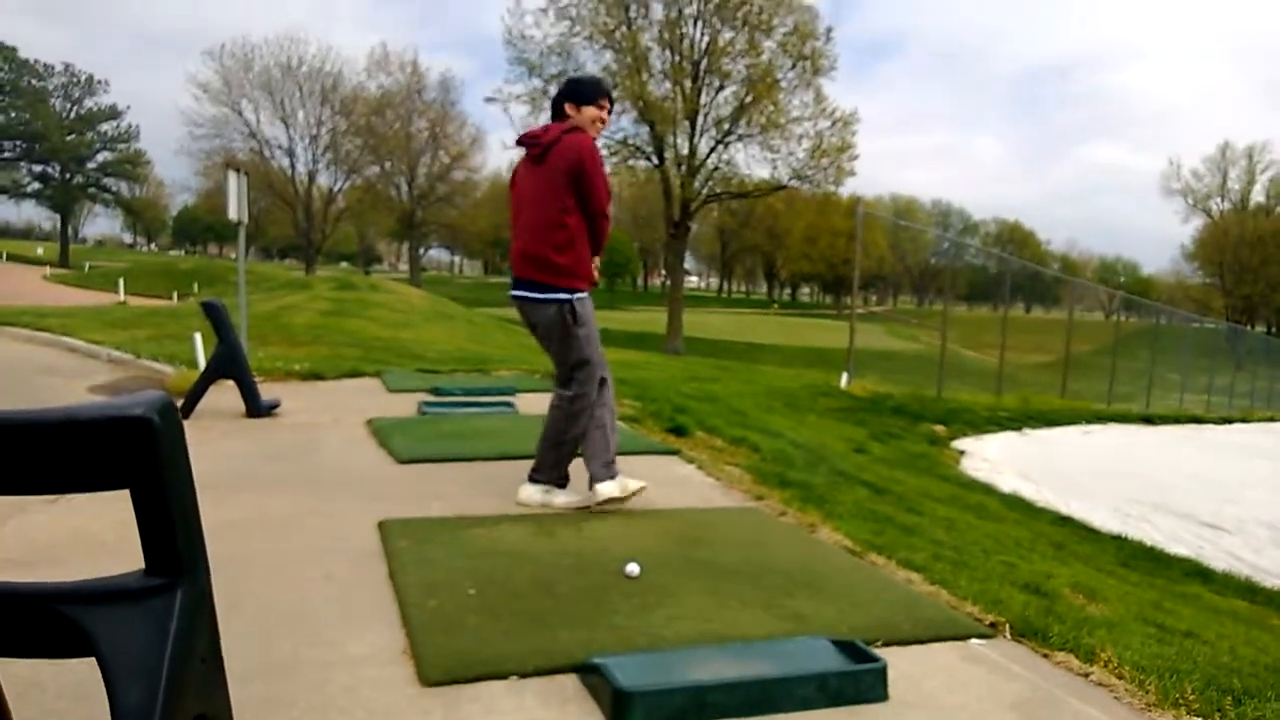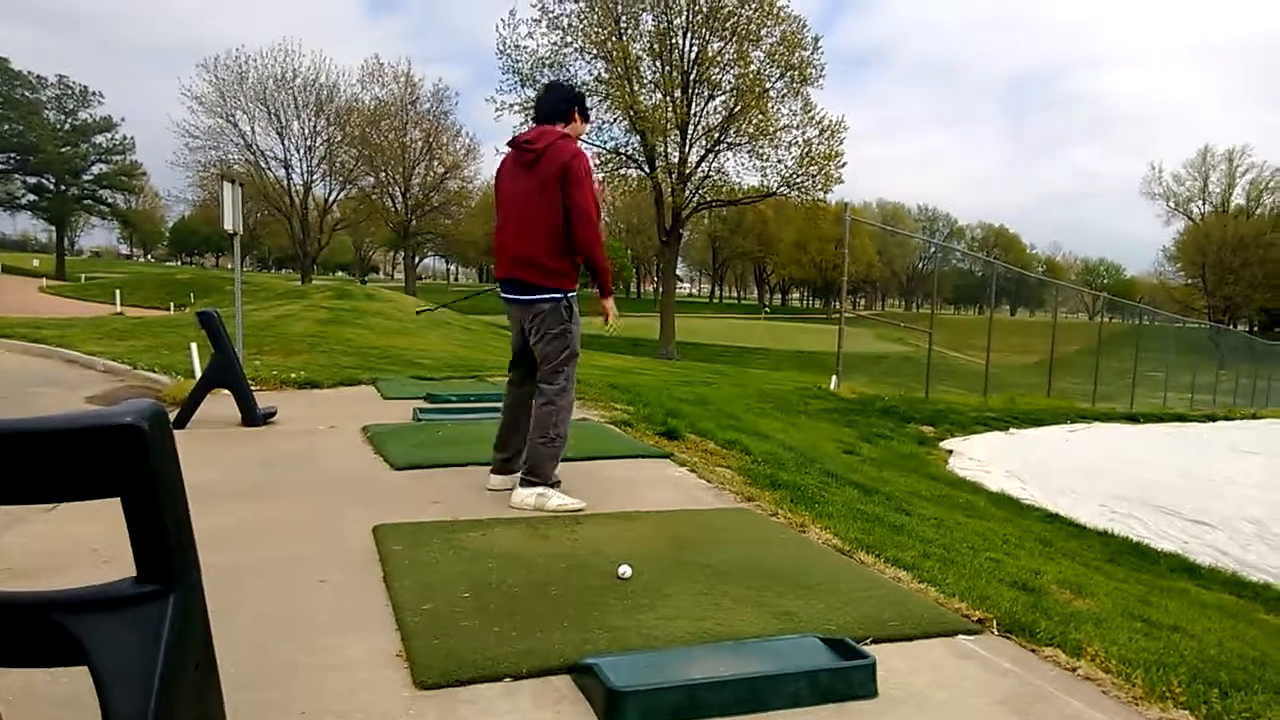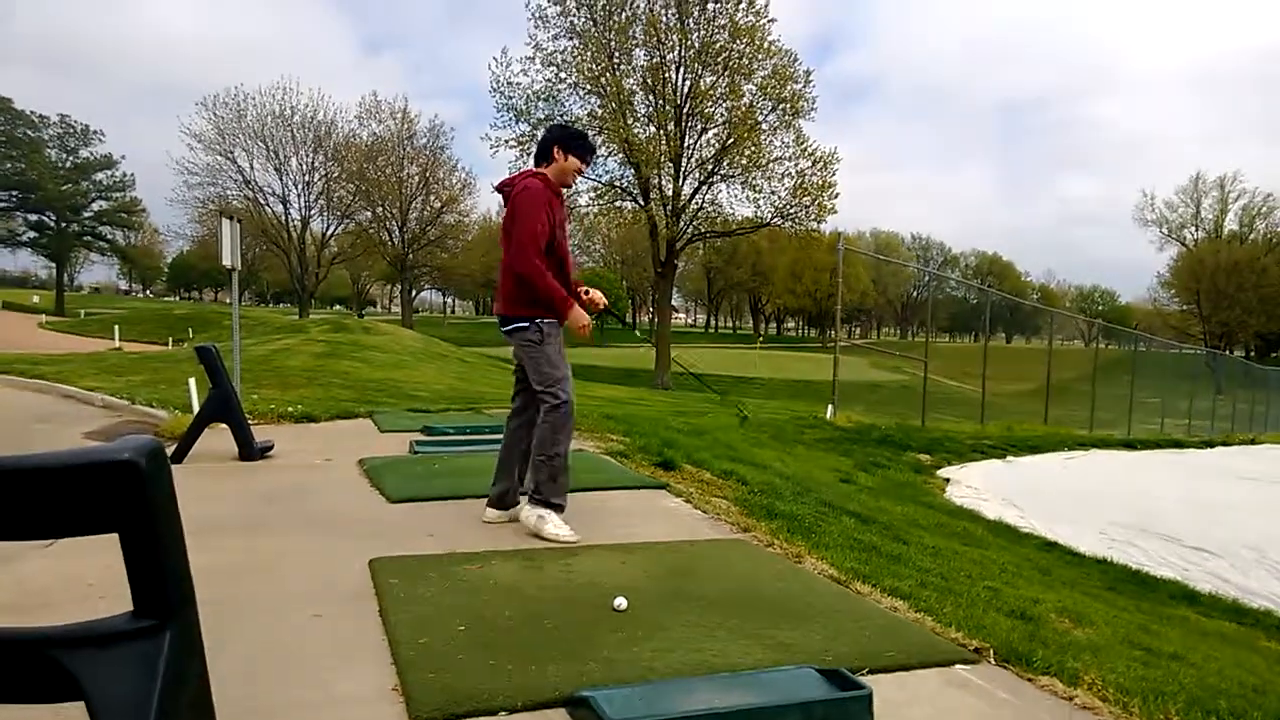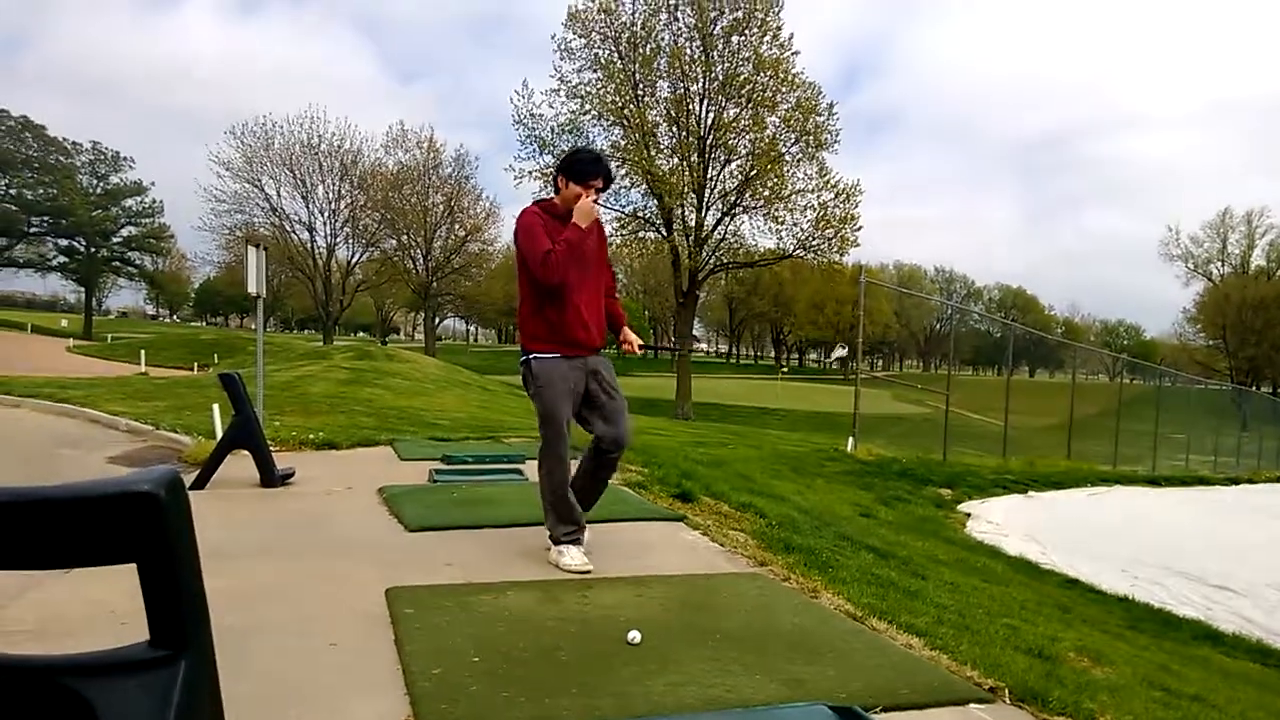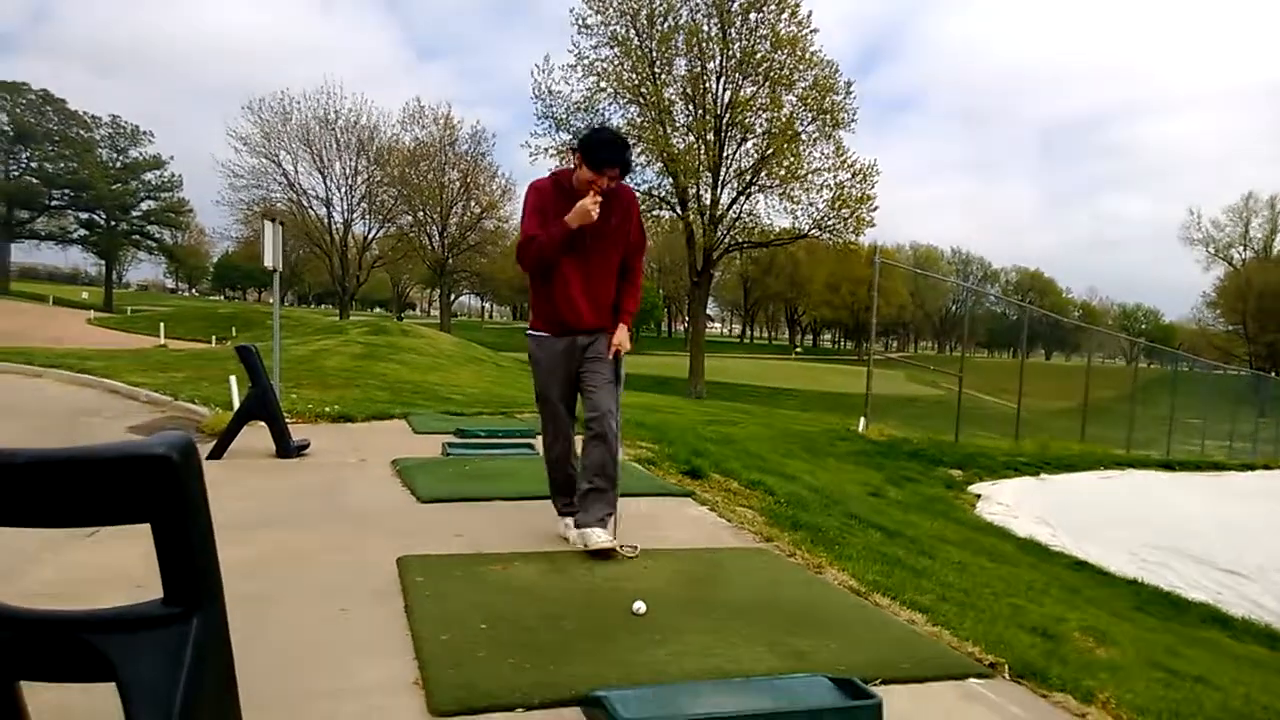
dt=0.5s
person 1, frame 1
left shoulder: (531, 159)
right shoulder: (580, 149)
right elbow: (597, 218)
left wrist: (581, 258)
right wrist: (591, 257)
left hip: (535, 285)
right hip: (558, 290)
left knee: (596, 378)
right knee: (579, 384)
left ankle: (604, 476)
right ankle: (543, 483)
person 1, frame 2
left shoulder: (511, 159)
right shoulder: (570, 156)
right elbow: (586, 229)
right wrist: (606, 289)
left hip: (511, 285)
right hip: (549, 289)
left knee: (524, 374)
right knee: (555, 383)
left ankle: (505, 465)
right ankle: (534, 485)
person 1, frame 3
left shoulder: (544, 195)
right shoulder: (534, 192)
right elbow: (527, 262)
left wrist: (579, 290)
right wrist: (568, 307)
left hip: (530, 318)
right hip: (533, 318)
left knee: (527, 407)
right knee: (558, 402)
left ankle: (503, 500)
right ankle: (543, 505)
person 1, frame 4
left shoulder: (594, 228)
right shoulder: (532, 219)
right elbow: (551, 272)
left wrist: (622, 326)
right wrist: (576, 227)
left hip: (594, 354)
right hip: (549, 355)
left knee: (615, 437)
right knee: (557, 447)
left ankle: (570, 504)
right ankle: (565, 539)
person 1, frame 5
left shoulder: (625, 202)
right shoulder: (542, 192)
left elbow: (632, 269)
right elbow: (527, 257)
left wrist: (624, 324)
right wrist: (569, 223)
left hip: (602, 334)
right hip: (550, 333)
left knee: (603, 419)
right knee: (557, 428)
left ankle: (595, 520)
right ankle: (568, 512)
